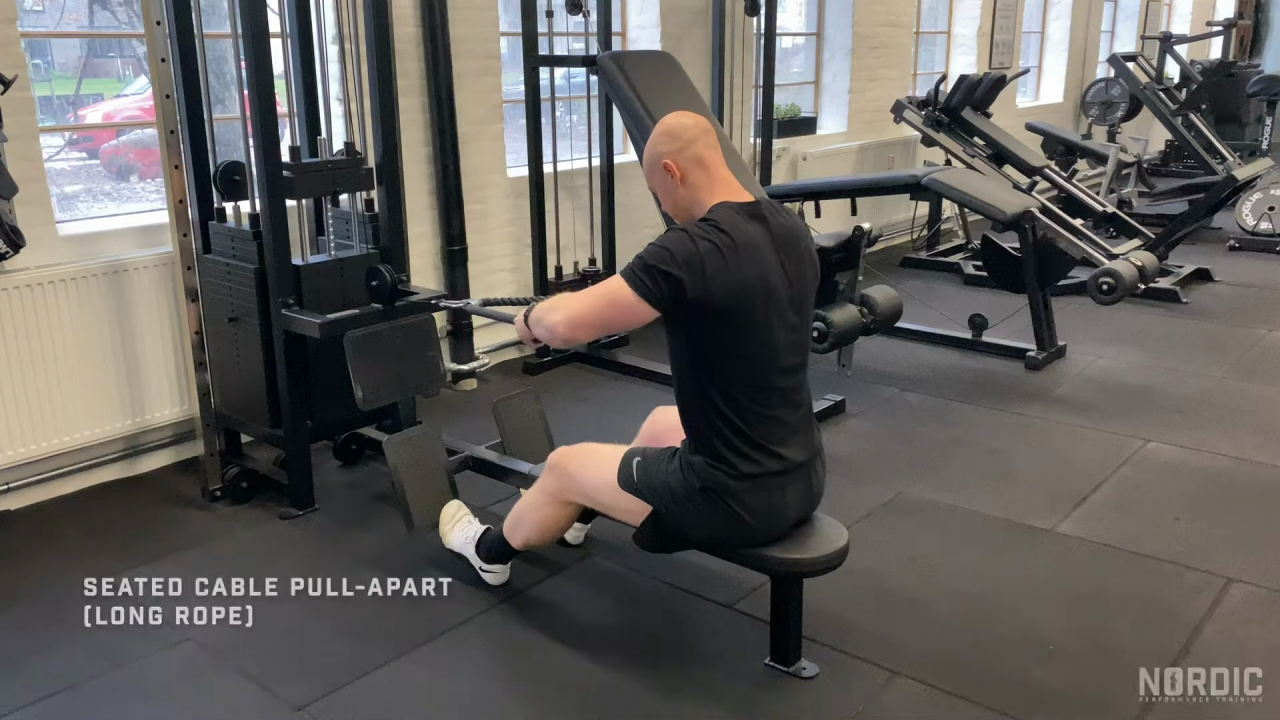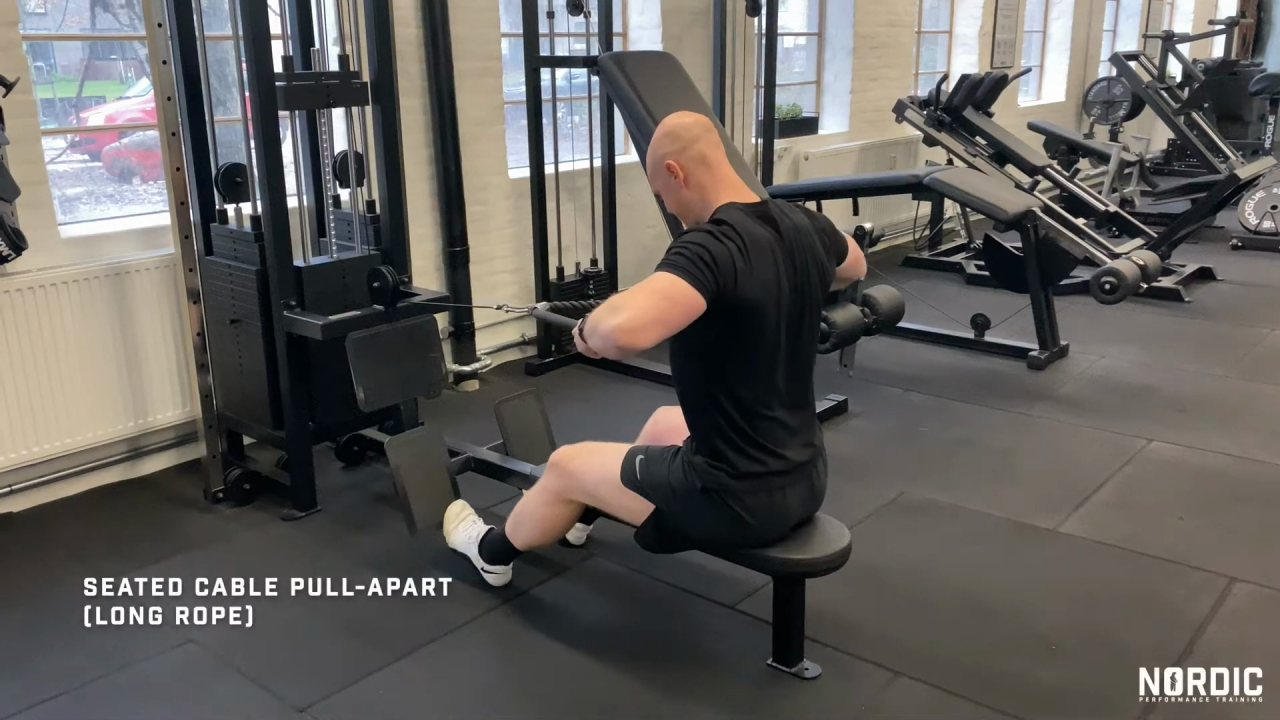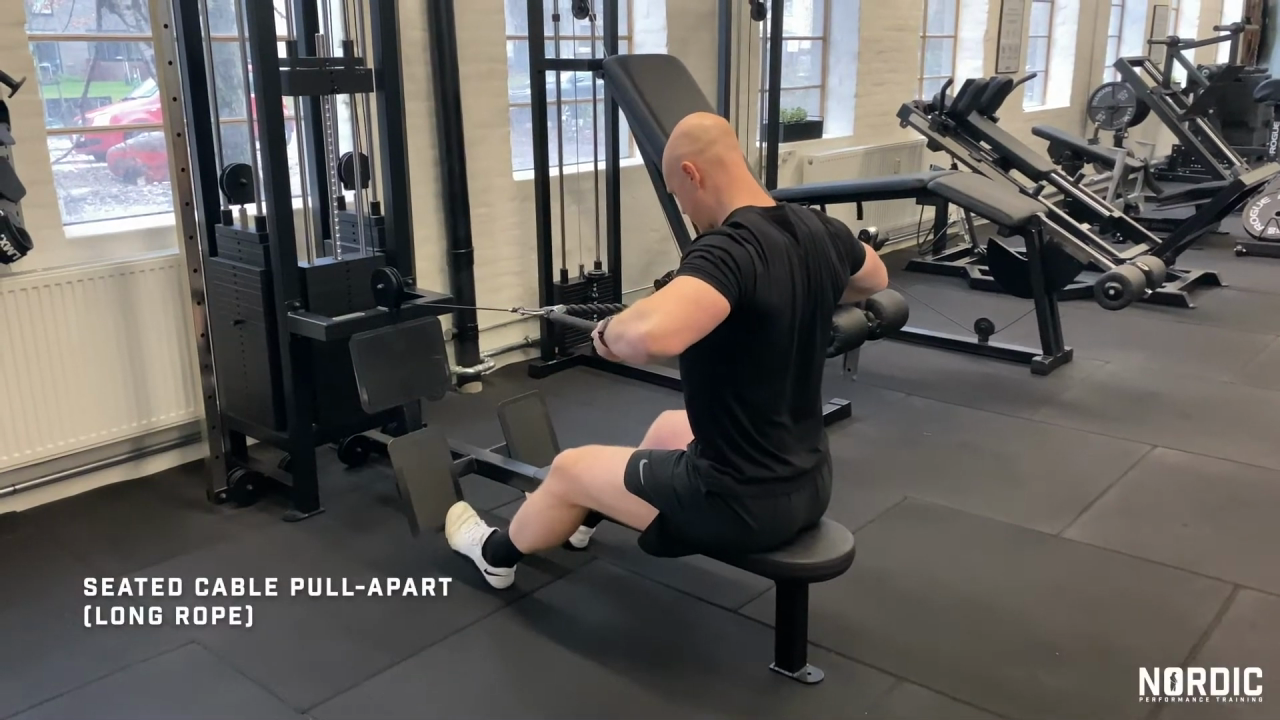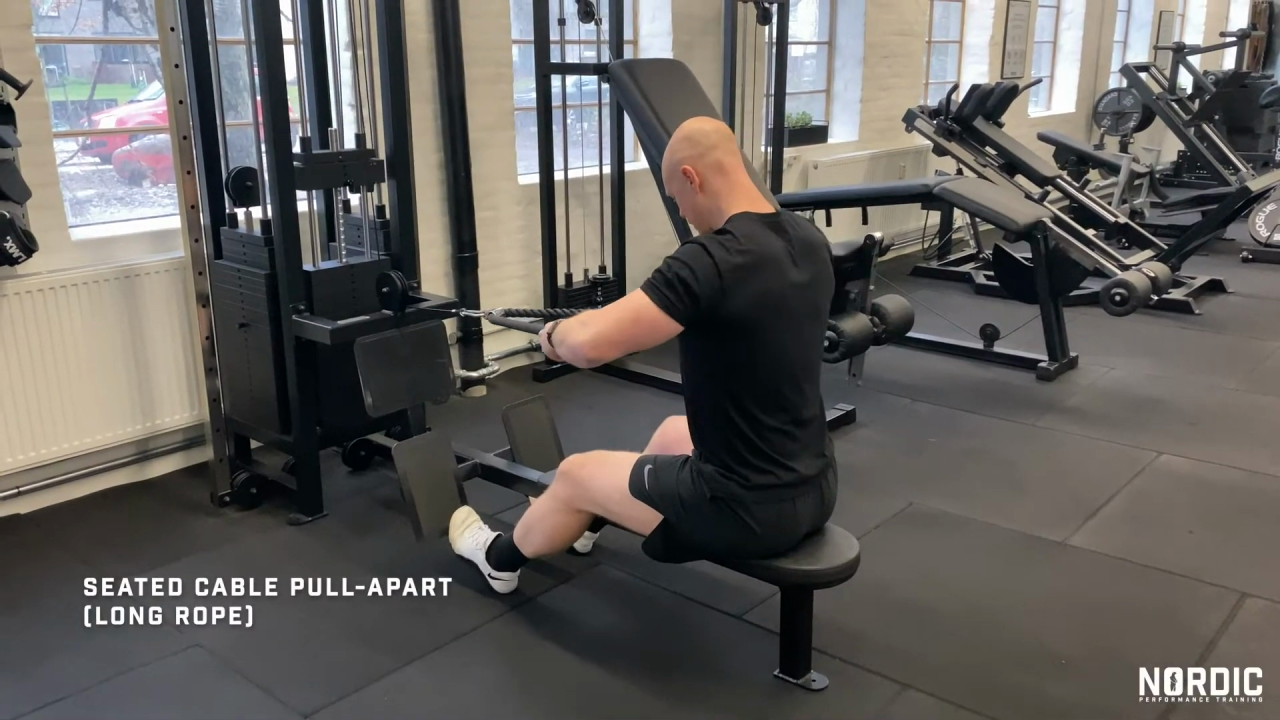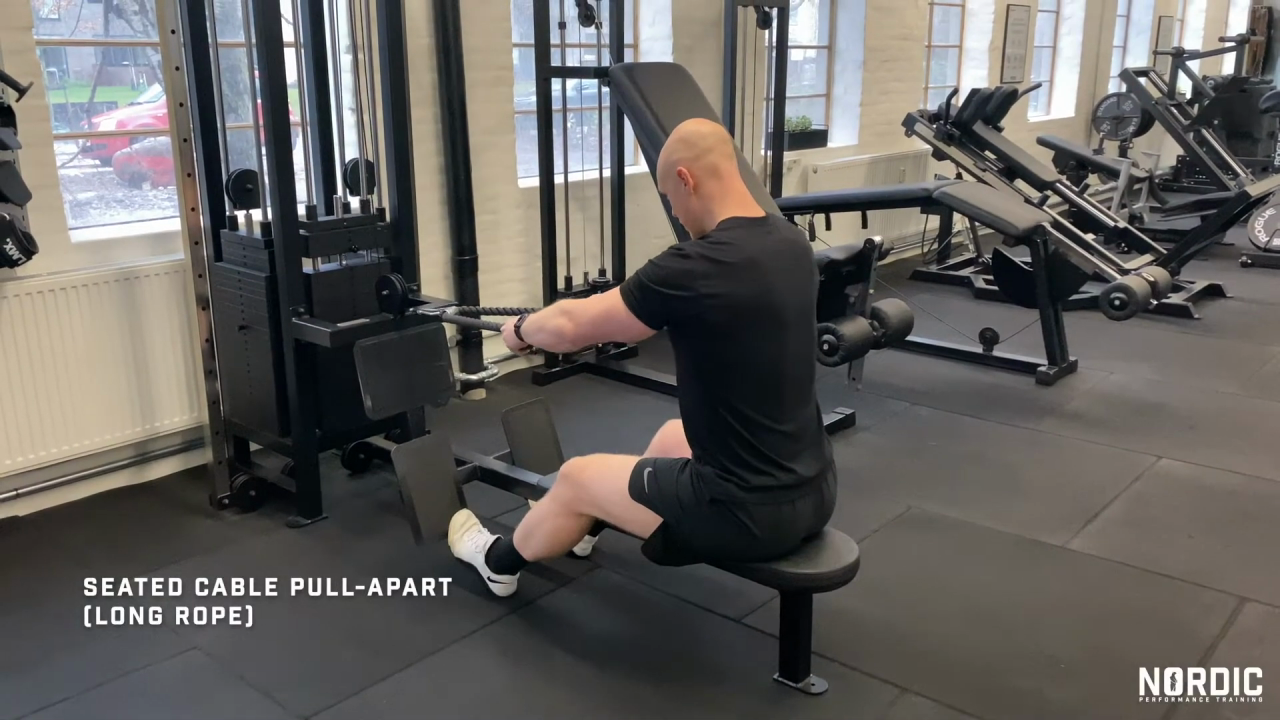
dt=1s
person 1, frame 1
left shoulder: (692, 250)
right shoulder: (789, 228)
left elbow: (564, 324)
left wrist: (531, 319)
left hip: (736, 498)
right hip: (803, 479)
left knee: (564, 468)
right knee: (663, 424)
left ankle: (489, 551)
right ankle: (579, 514)
person 1, frame 2
left shoulder: (712, 248)
right shoulder: (805, 227)
left elbow: (621, 330)
right elbow: (854, 267)
left wrist: (586, 331)
left hip: (738, 498)
right hip: (805, 479)
left knee: (566, 466)
right knee: (665, 422)
left ankle: (493, 552)
right ankle: (580, 516)
person 1, frame 3
left shoulder: (731, 250)
right shoulder: (821, 232)
left elbow: (650, 334)
right elbow: (875, 280)
left wrist: (608, 333)
left hip: (741, 502)
right hip: (810, 485)
left knee: (570, 469)
right knee: (669, 426)
left ankle: (495, 554)
right ankle: (584, 519)
person 1, frame 4
left shoulder: (712, 262)
right shoulder: (808, 240)
left elbow: (589, 342)
left wrist: (553, 335)
left hip: (748, 509)
right hip: (814, 489)
left knee: (575, 475)
right knee: (674, 432)
left ankle: (499, 559)
right ankle: (586, 524)
person 1, frame 5
left shoulder: (696, 269)
right shoulder: (790, 243)
left elbow: (572, 327)
left wrist: (521, 329)
left hip: (750, 512)
right hip: (814, 491)
left knee: (577, 479)
right knee: (673, 436)
left ankle: (498, 562)
right ankle: (585, 525)
